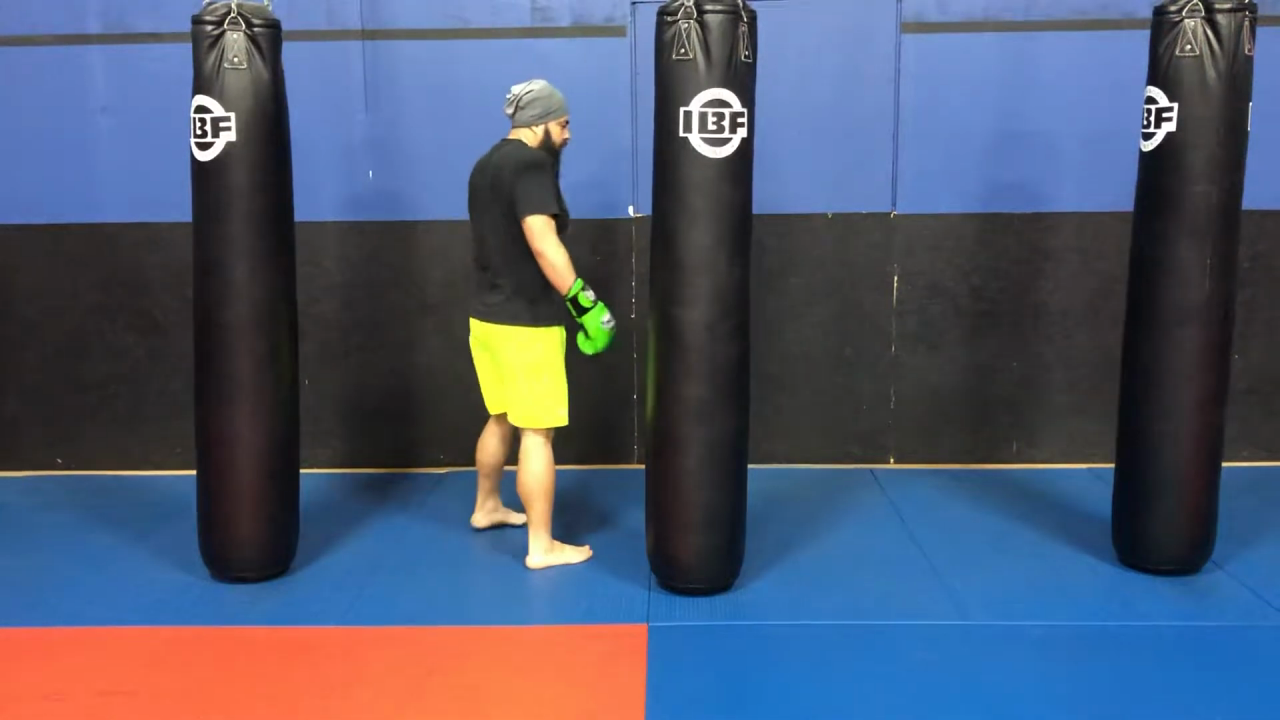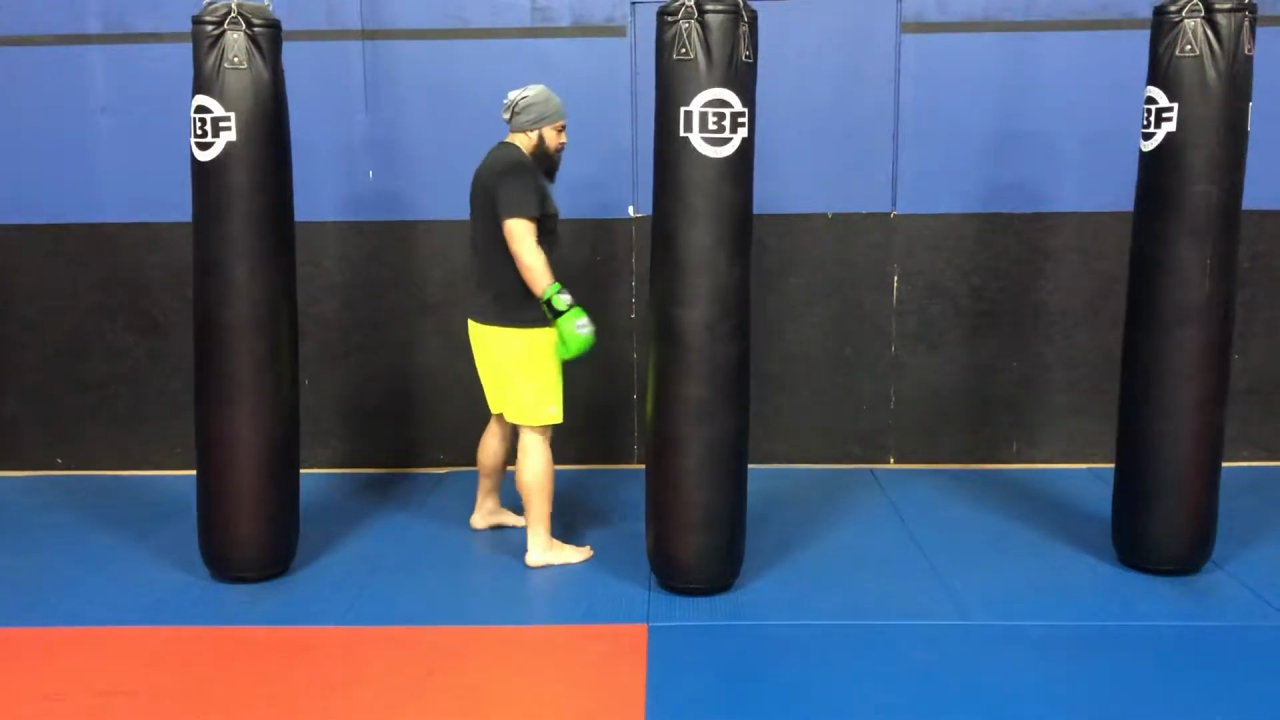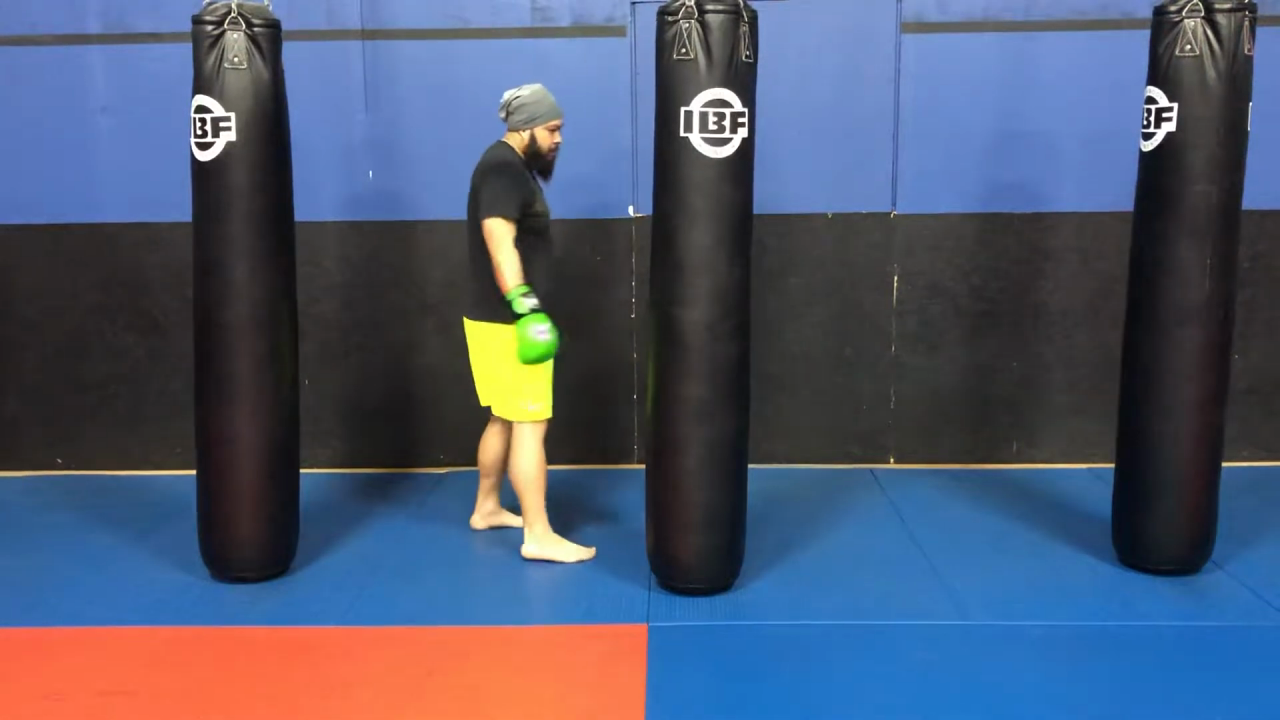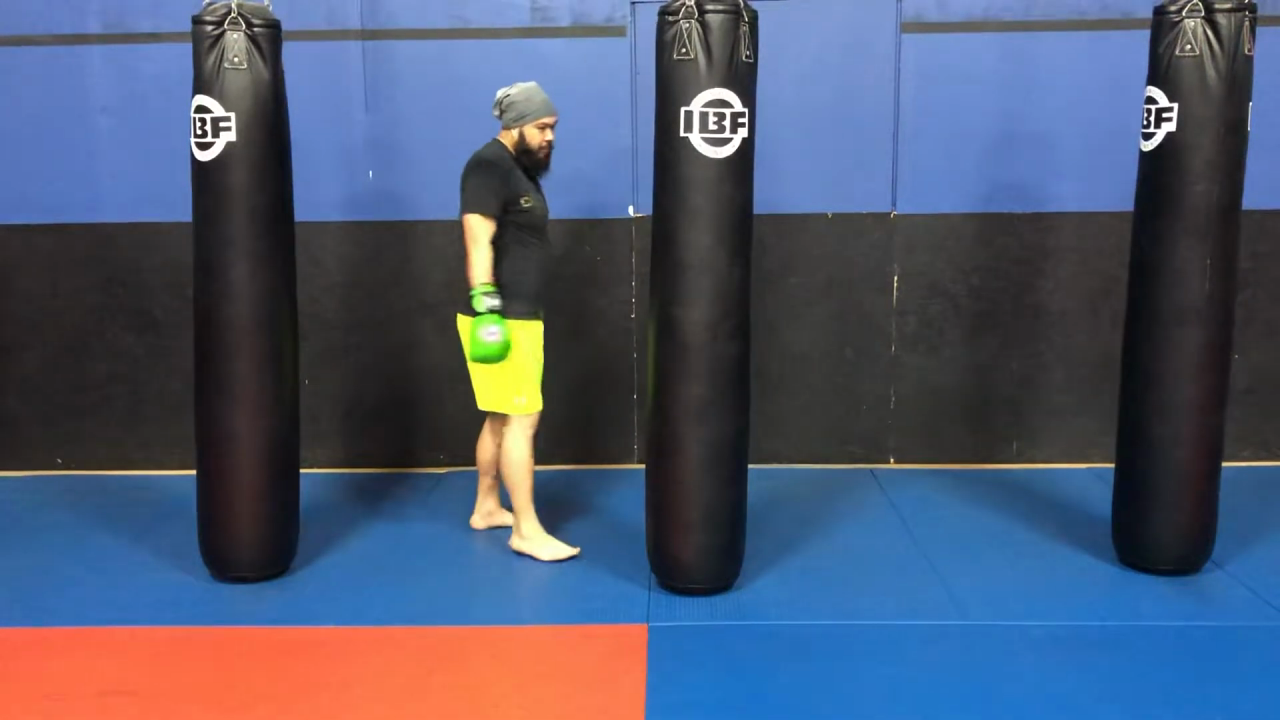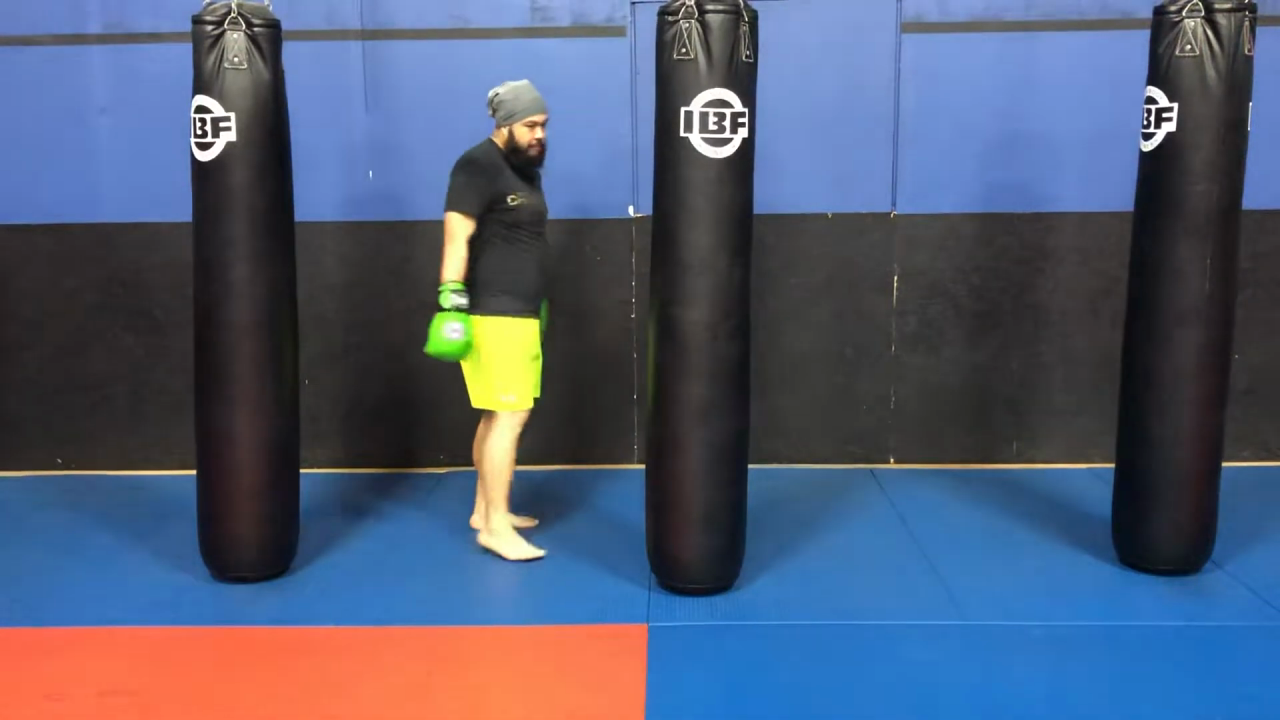
dt=0.1s
person 1, frame 1
left shoulder: (486, 165)
right shoulder: (531, 165)
right elbow: (543, 244)
right wrist: (583, 301)
left hip: (486, 315)
right hip: (527, 322)
left knee: (502, 419)
right knee: (536, 432)
left ankle: (486, 506)
right ankle: (542, 545)
person 1, frame 2
left shoulder: (502, 165)
right shoulder: (518, 171)
right elbow: (524, 247)
right wrist: (563, 306)
left hip: (494, 317)
right hip: (516, 322)
left knee: (508, 419)
right knee: (536, 429)
left ankle: (486, 507)
right ankle: (541, 542)
person 1, frame 3
left shoulder: (505, 166)
right shoulder: (504, 169)
right elbow: (500, 245)
right wrist: (526, 308)
left hip: (492, 316)
right hip: (505, 319)
left knee: (504, 417)
right knee: (529, 424)
left ankle: (487, 507)
right ankle: (539, 535)
person 1, frame 4
left shoulder: (523, 169)
right shoulder: (489, 168)
right elbow: (477, 241)
right wrist: (486, 309)
left hip: (520, 313)
right hip: (505, 317)
left knee: (504, 417)
right knee: (520, 420)
left ankle: (488, 508)
right ankle: (526, 529)
person 1, frame 5
left shoulder: (525, 169)
right shoulder: (478, 167)
right elbow: (457, 239)
left wrist: (539, 298)
right wrist: (452, 304)
left hip: (518, 312)
right hip: (493, 315)
left knee: (498, 415)
right knee: (511, 415)
left ankle: (487, 508)
right ankle: (494, 524)
